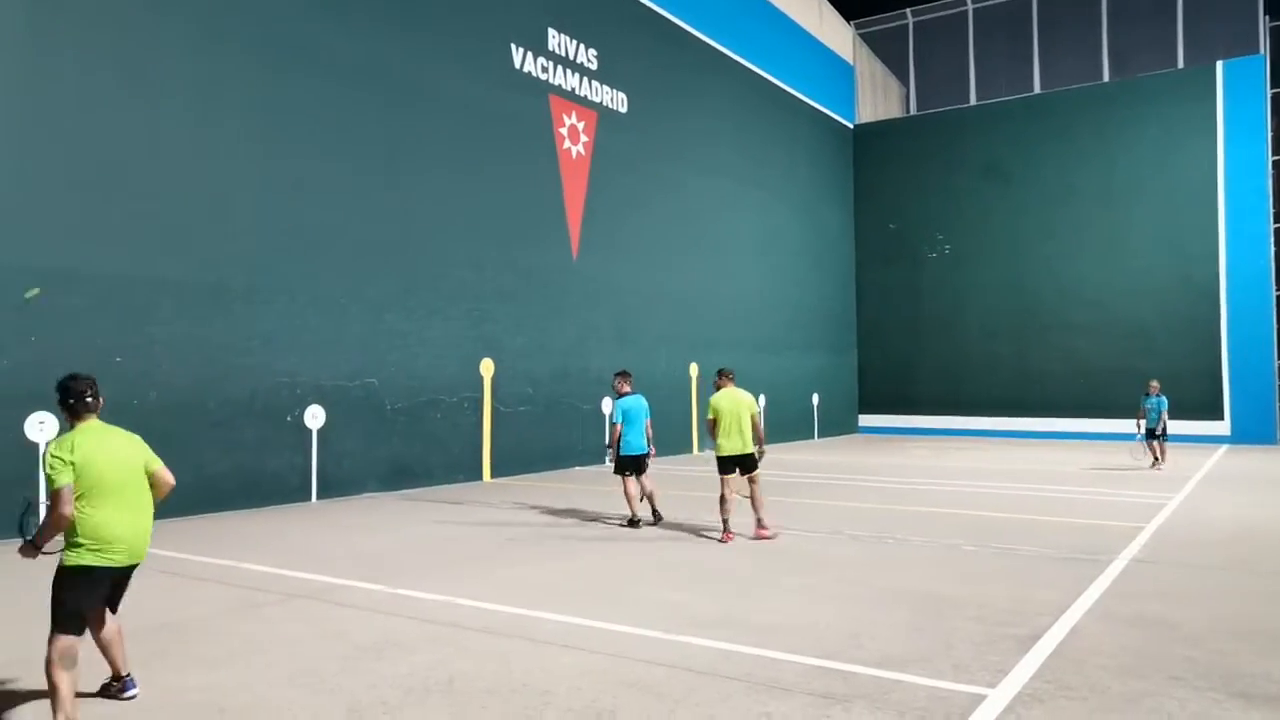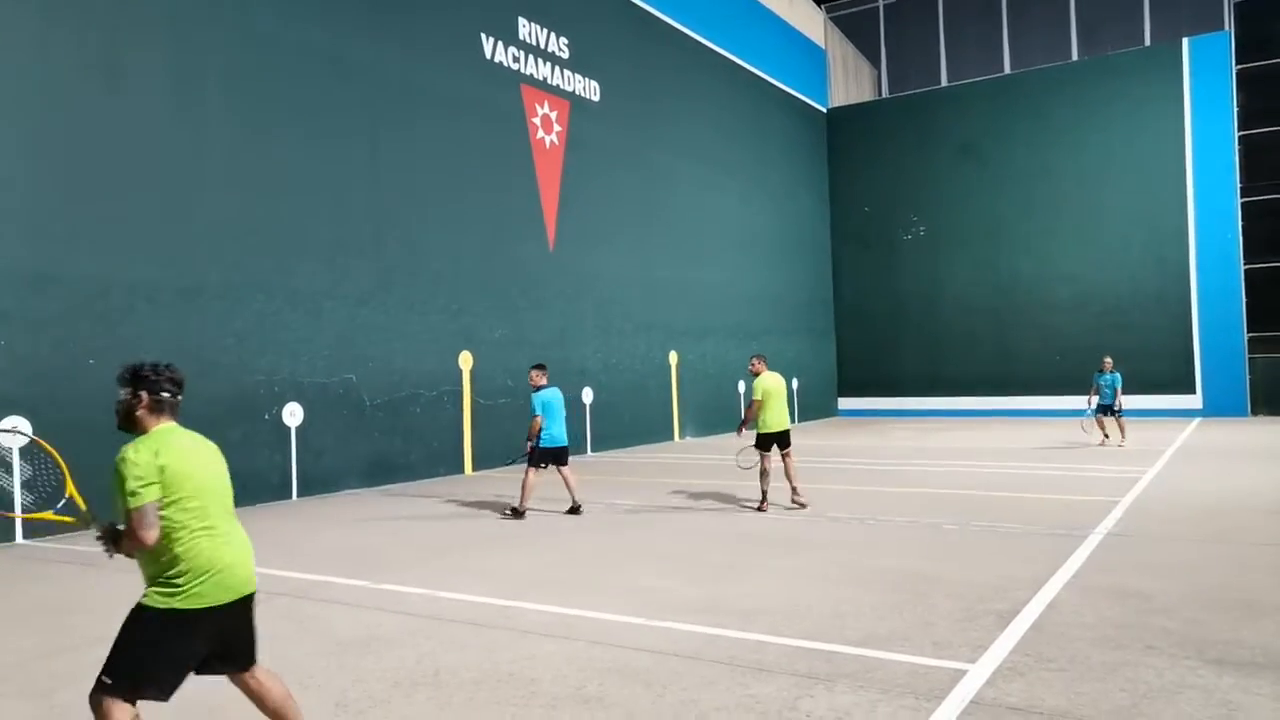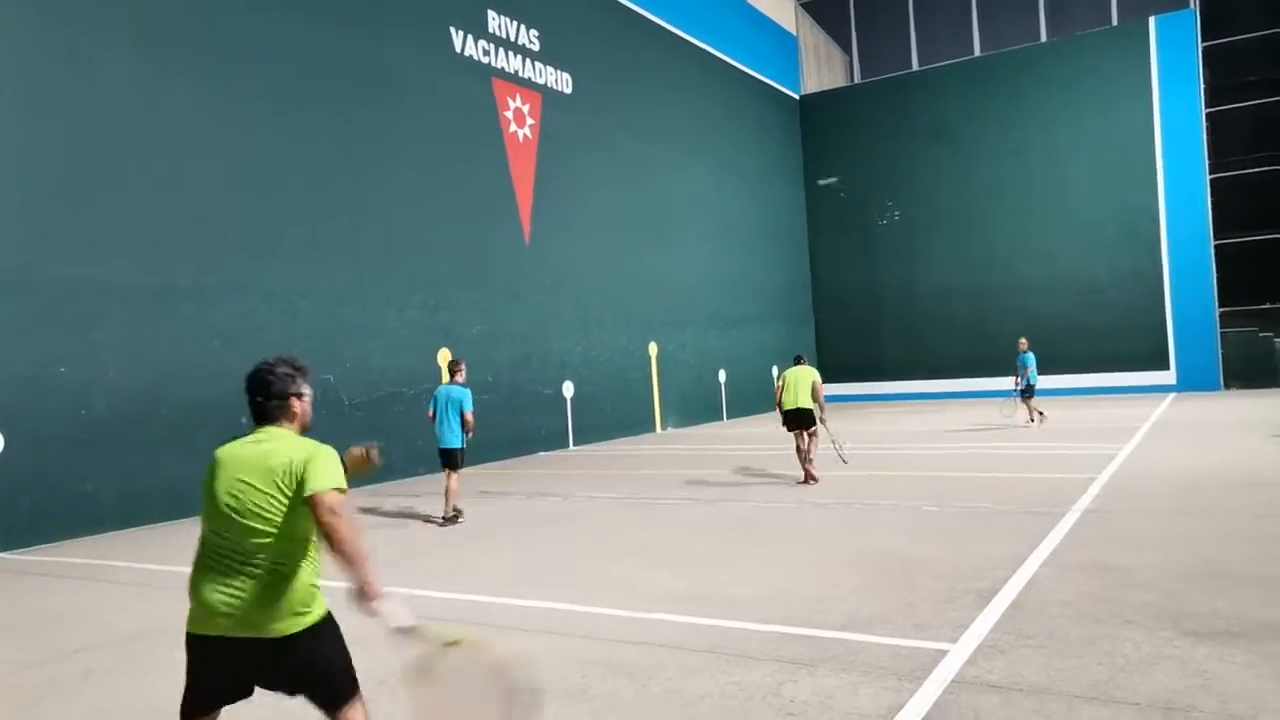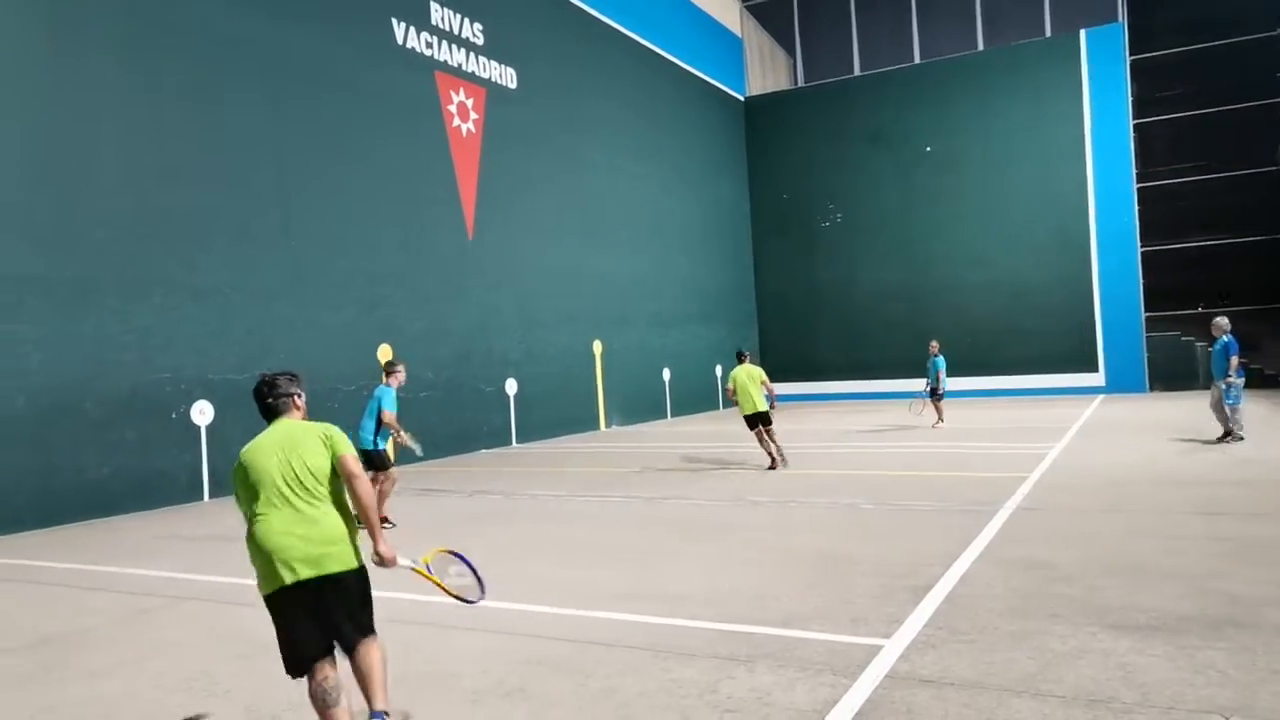
dt=1s
person 1, frame 1
left shoulder: (61, 448)
right shoulder: (130, 440)
left elbow: (63, 510)
right elbow: (166, 481)
left wrist: (35, 544)
left hip: (89, 551)
right hip: (133, 546)
left knee: (63, 637)
right knee: (98, 610)
right ankle: (123, 679)
person 1, frame 2
left shoulder: (137, 455)
right shoulder: (204, 446)
left elbow: (145, 536)
left wrist: (115, 539)
right wrist: (129, 541)
left hip: (187, 593)
right hip: (236, 580)
right knee: (244, 670)
person 1, frame 3
left shoulder: (225, 457)
right shoulder: (316, 457)
right elbow: (331, 515)
left wrist: (342, 466)
right wrist: (364, 577)
left hip: (214, 620)
right hip: (291, 621)
person 1, frame 4
left shoulder: (245, 457)
right shoulder: (324, 432)
right elbow: (356, 477)
right wrist: (379, 539)
left hip: (280, 573)
right hip: (336, 560)
left knee: (319, 669)
right knee: (364, 638)
